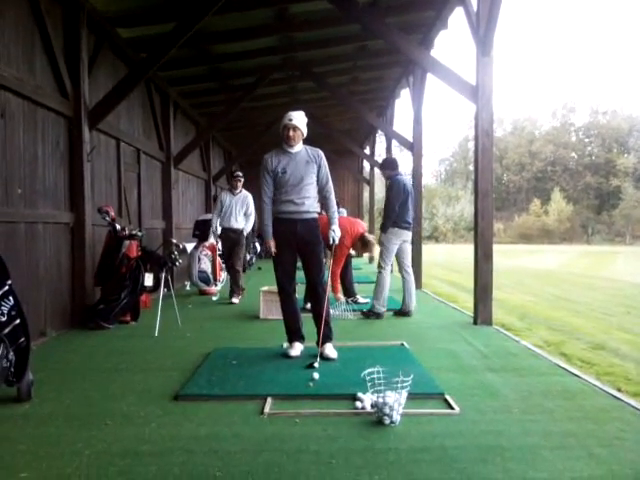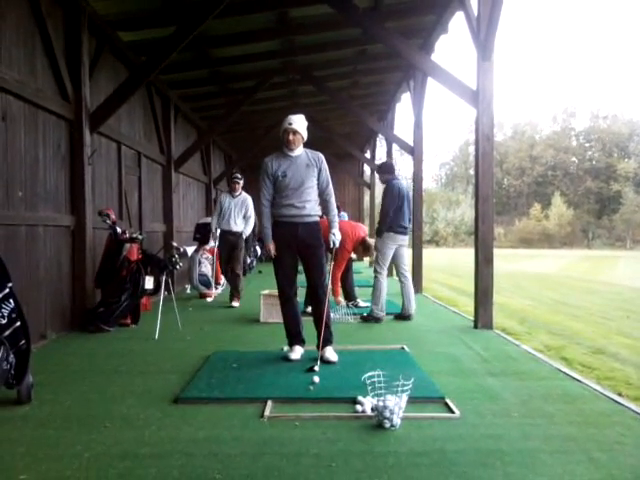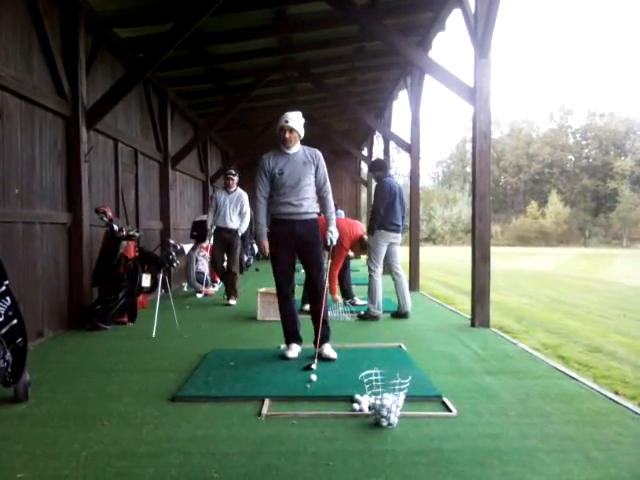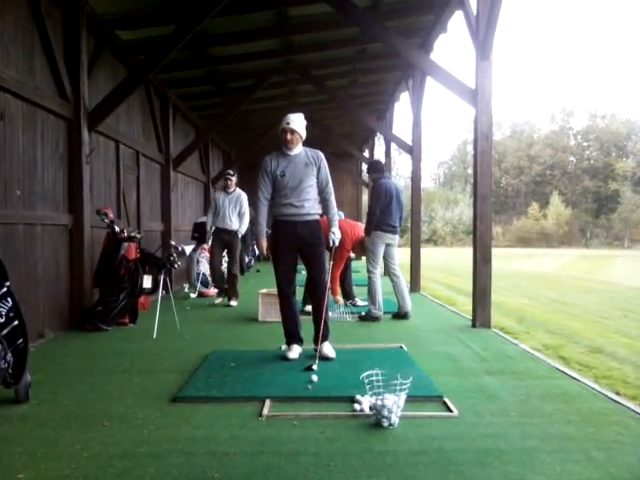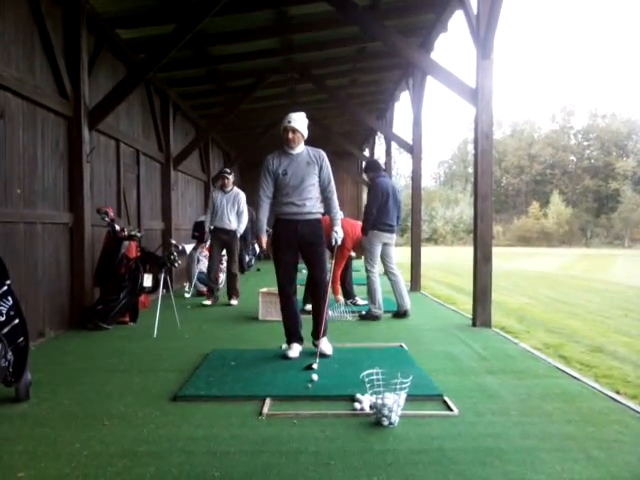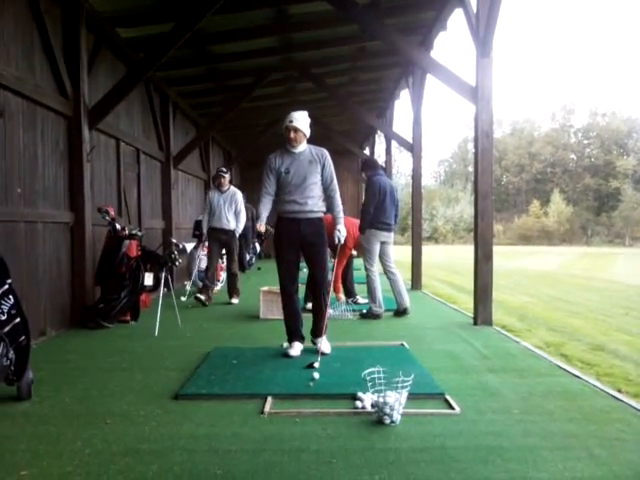
dt=0.1s
person 1, frame 1
left shoulder: (316, 156)
right shoulder: (271, 159)
left elbow: (327, 191)
right elbow: (266, 198)
left wrist: (334, 223)
right wrist: (268, 234)
left hip: (309, 225)
right hip: (282, 226)
left knee: (317, 284)
right knee: (286, 286)
left ankle: (325, 340)
right ankle: (295, 339)
person 1, frame 2
left shoulder: (316, 159)
right shoulder: (271, 163)
left elbow: (327, 195)
right elbow: (265, 201)
left wrist: (334, 226)
right wrist: (267, 237)
left hip: (310, 228)
right hip: (283, 230)
left knee: (318, 287)
right knee: (286, 289)
left ankle: (325, 345)
right ankle: (296, 342)
person 1, frame 3
left shoulder: (314, 156)
right shoulder: (268, 160)
left elbow: (324, 192)
right elbow: (261, 198)
left wrist: (332, 224)
right wrist: (262, 234)
left hip: (309, 225)
right hip: (280, 228)
left knee: (317, 283)
right knee: (284, 287)
left ankle: (323, 341)
right ankle: (293, 341)
person 1, frame 4
left shoulder: (316, 158)
right shoulder: (270, 162)
left elbow: (327, 193)
right elbow: (263, 199)
left wrist: (334, 224)
right wrist: (261, 234)
left hip: (311, 227)
right hip: (282, 229)
left knee: (319, 283)
right knee: (285, 288)
left ankle: (322, 339)
right ankle: (293, 341)
person 1, frame 5
left shoulder: (318, 157)
right shoulder: (272, 161)
left elbow: (329, 192)
right elbow: (265, 197)
left wrist: (337, 223)
right wrist: (261, 230)
left hip: (312, 225)
right hip: (284, 227)
left knee: (319, 282)
right knee: (286, 287)
left ankle: (320, 335)
right ankle: (294, 340)
person 1, frame 6
left shoulder: (320, 155)
right shoulder: (275, 159)
left elbow: (331, 190)
right elbow: (268, 192)
left wrist: (339, 221)
right wrist: (261, 219)
left hip: (314, 224)
right hip: (286, 225)
left knee: (320, 281)
right knee: (288, 285)
left ankle: (319, 334)
right ankle: (295, 338)
person 2, frame 1
left shoulder: (396, 182)
right shoulder: (406, 182)
left elbow: (392, 208)
left wrist: (384, 228)
left hip: (394, 230)
right hip: (406, 230)
left knee: (384, 268)
right knee: (406, 269)
left ankle: (378, 309)
right ankle: (408, 307)
person 2, frame 2
left shoulder: (391, 187)
right shoulder: (403, 187)
left elbow: (387, 213)
right elbow: (409, 212)
left wrist: (379, 232)
right wrist: (405, 229)
left hip: (390, 234)
right hip: (403, 235)
left knee: (380, 273)
right knee: (403, 272)
left ankle: (377, 313)
right ankle: (408, 310)
person 2, frame 3
left shoulder: (383, 184)
right shoulder: (397, 185)
left elbow: (378, 210)
right elbow: (403, 210)
left wrist: (371, 230)
right wrist: (398, 226)
left hip: (382, 232)
right hip: (396, 233)
left knee: (375, 271)
right knee: (397, 270)
left ankle: (374, 311)
right ankle: (404, 308)
person 2, frame 4
left shoulder: (379, 185)
right shoulder: (395, 186)
left elbow: (374, 211)
right elbow: (401, 211)
left wrist: (368, 231)
right wrist: (397, 228)
left hip: (379, 233)
right hip: (393, 234)
left knee: (374, 272)
right knee: (394, 270)
left ankle: (375, 312)
right ankle: (405, 308)
person 2, frame 5
left shoulder: (376, 184)
right shoulder: (392, 185)
left elbow: (370, 210)
right elbow: (398, 210)
left wrist: (365, 230)
left hip: (376, 232)
right hip: (390, 233)
left knee: (372, 271)
right knee: (392, 269)
left ankle: (375, 311)
right ankle: (404, 307)
person 2, frame 6
left shoulder: (373, 182)
right shoulder: (390, 183)
left elbow: (368, 209)
right elbow: (396, 208)
left wrist: (362, 229)
left hip: (373, 230)
right hip: (388, 231)
left knee: (371, 269)
right knee: (390, 267)
left ankle: (376, 309)
right ankle: (403, 304)
person 3, frame 1
left shoulder: (247, 196)
right shoulder: (223, 195)
left elbow: (251, 216)
right elbow: (216, 213)
left wrist: (245, 231)
right wrist: (213, 228)
left hip: (239, 233)
right hip: (225, 232)
left knee: (236, 264)
right knee: (228, 263)
left ankle: (235, 294)
right ankle: (238, 288)
person 3, frame 2
left shoulder: (246, 199)
right shoulder: (223, 197)
left elbow: (250, 219)
right elbow: (216, 215)
left wrist: (244, 235)
right wrist: (213, 231)
left hip: (238, 236)
right hip: (224, 234)
left knee: (236, 267)
right knee: (224, 265)
left ankle: (235, 297)
right ankle: (236, 290)
person 3, frame 3
left shoulder: (242, 195)
right shoulder: (218, 193)
left elbow: (246, 216)
right elbow: (212, 211)
left wrist: (239, 232)
right wrist: (209, 227)
left hip: (233, 233)
right hip: (219, 231)
left knee: (233, 265)
right knee: (216, 262)
left ankle: (232, 295)
right ankle: (229, 286)
person 3, frame 4
left shoulder: (241, 196)
right shoulder: (217, 194)
left elbow: (245, 217)
right elbow: (211, 213)
left wrist: (239, 233)
right wrist: (208, 229)
left hip: (233, 234)
right hip: (219, 233)
left knee: (233, 266)
right knee: (214, 263)
left ankle: (233, 296)
right ankle: (222, 290)
person 3, frame 5
left shoulder: (239, 194)
right shoulder: (215, 194)
left elbow: (243, 216)
right elbow: (210, 212)
left wrist: (238, 232)
right wrist: (207, 229)
left hip: (232, 233)
right hip: (217, 232)
left knee: (232, 266)
right knee: (213, 263)
left ankle: (233, 295)
right ankle: (212, 294)
person 3, frame 6
left shoulder: (236, 194)
right shoulder: (212, 194)
left elbow: (241, 215)
right elbow: (207, 213)
left wrist: (236, 232)
right wrist: (205, 230)
left hip: (230, 233)
right hip: (215, 232)
left knee: (232, 266)
right knee: (211, 263)
left ankle: (234, 294)
right ankle: (207, 294)
